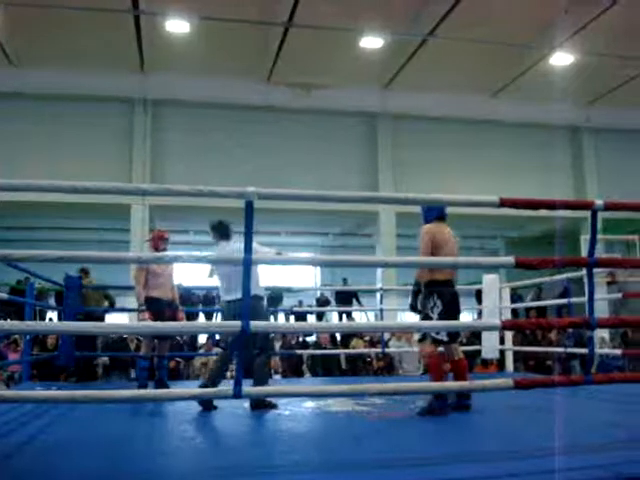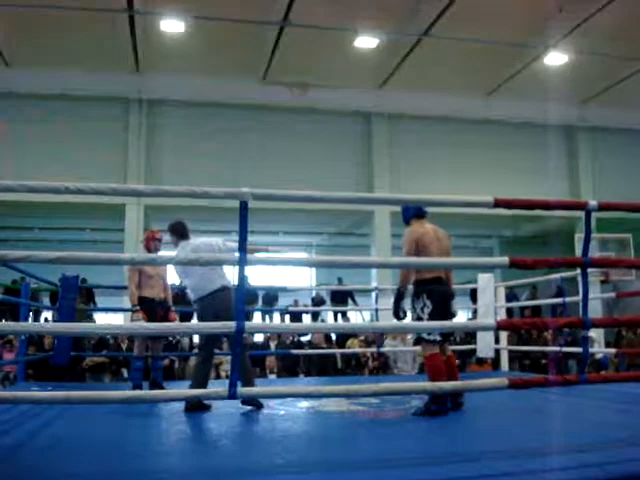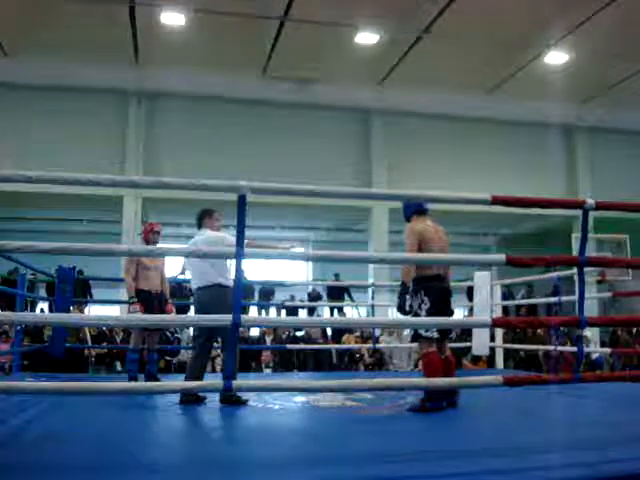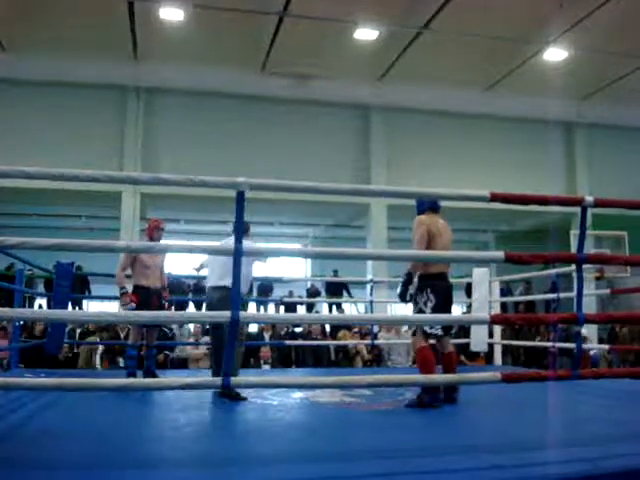
dt=0.5s
person 1, frame 1
left shoulder: (428, 230)
right shoulder: (451, 235)
left wrist: (416, 291)
left hip: (434, 291)
right hip: (450, 290)
left knee: (428, 343)
right knee: (451, 344)
left ankle: (440, 399)
right ankle: (463, 397)
person 1, frame 2
left shoulder: (412, 232)
right shoulder: (442, 233)
left elbow: (407, 268)
right elbow: (448, 269)
left wrist: (398, 297)
right wrist: (450, 296)
left hip: (426, 291)
right hip: (442, 289)
left knee: (429, 345)
right knee: (442, 344)
left ankle: (439, 401)
right ankle: (455, 396)
person 1, frame 3
left shoulder: (413, 228)
right shoulder: (440, 230)
left elbow: (410, 262)
left wrist: (403, 292)
left hip: (425, 288)
right hip: (441, 286)
left knee: (427, 343)
right knee: (441, 342)
left ankle: (434, 398)
right ankle: (450, 394)
person 1, frame 4
left shoulder: (422, 221)
right shoulder: (446, 226)
left wrist: (407, 280)
left hip: (429, 284)
right hip: (444, 284)
left knee: (420, 338)
right knee: (443, 338)
left ankle: (431, 391)
right ankle: (450, 390)
person 2, frame 1
left shoulder: (216, 255)
right shoulder: (248, 248)
right elbow: (275, 254)
left hip: (230, 306)
right hip: (252, 303)
left knee: (228, 351)
right knee: (262, 350)
left ankle: (206, 389)
right ankle: (258, 398)
person 2, frame 2
left shoulder: (177, 259)
right shoulder: (208, 244)
right wrist: (267, 250)
left hip: (202, 304)
right hip: (223, 297)
left knee: (205, 350)
left ankle: (193, 400)
person 2, frame 3
left shoulder: (191, 245)
right shoulder: (218, 238)
left elbow: (188, 267)
right elbow: (249, 246)
left hip: (200, 295)
right hip: (219, 293)
left knee: (201, 345)
right knee: (229, 343)
left ankle: (189, 392)
right ankle: (228, 392)
person 2, frame 4
left shoulder: (221, 246)
right shoulder: (247, 245)
left elbow: (205, 263)
left wrist: (200, 267)
left hip: (213, 295)
right hip: (227, 297)
left knee: (217, 340)
right knee: (236, 341)
left ankle: (217, 380)
right ankle: (227, 388)
person 3, frame 1
left shoulder: (169, 262)
right elbow: (139, 286)
left wrist: (178, 307)
right wrist: (142, 308)
left hip: (168, 305)
right hip: (153, 303)
left knee: (164, 345)
right knee: (147, 344)
left ankle: (161, 382)
right ankle: (142, 385)
person 3, frame 2
left shoulder: (163, 263)
right elbow: (132, 287)
left wrist: (171, 308)
right wrist: (135, 309)
left hip: (161, 305)
right hip: (145, 304)
left knee: (158, 347)
right knee: (140, 345)
left ankle: (156, 383)
right ankle: (136, 386)
person 3, frame 3
left shoulder: (161, 256)
right elbow: (129, 279)
left wrist: (168, 301)
right wrist: (133, 300)
left hip: (158, 298)
right hip: (142, 297)
left knee: (154, 340)
right knee: (137, 338)
left ankle: (151, 376)
right ankle: (132, 377)
person 3, frame 4
left shoulder: (161, 252)
right elbow: (120, 271)
left wrist: (164, 290)
right wrist: (124, 292)
left hip: (157, 295)
right hip: (141, 294)
left knee: (152, 336)
right knee: (136, 334)
left ankle: (150, 372)
right ankle: (131, 374)
